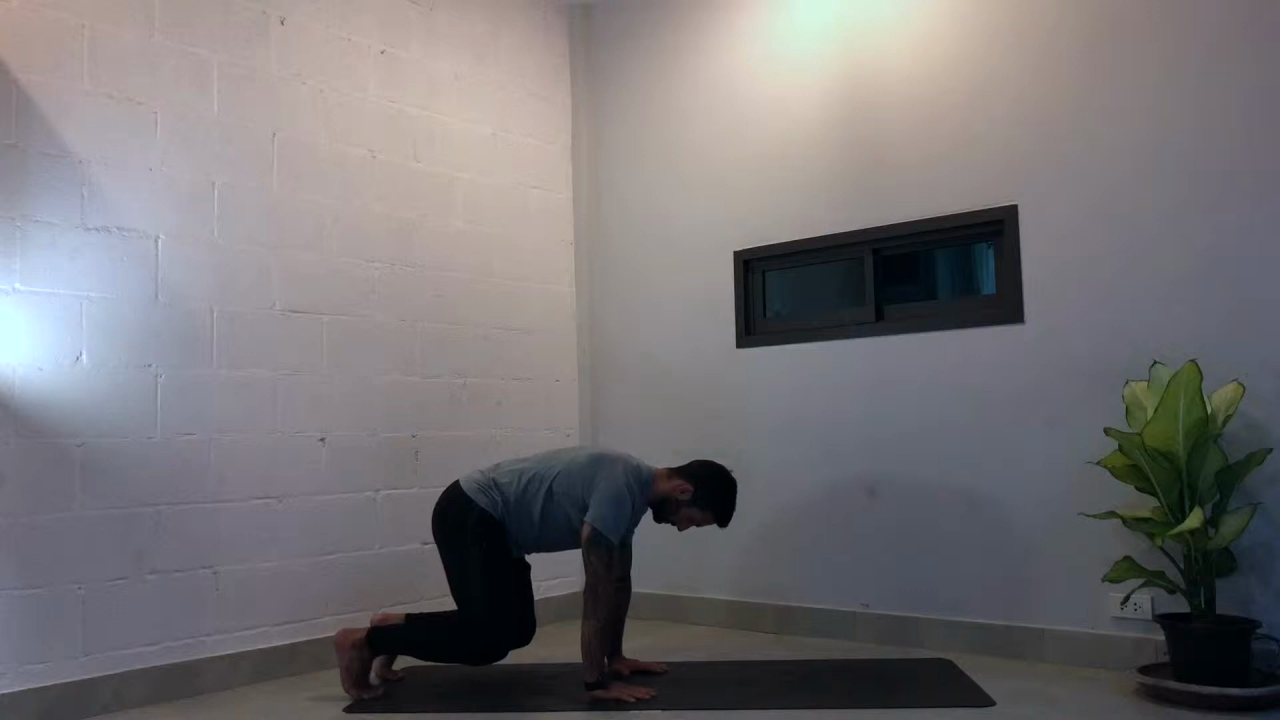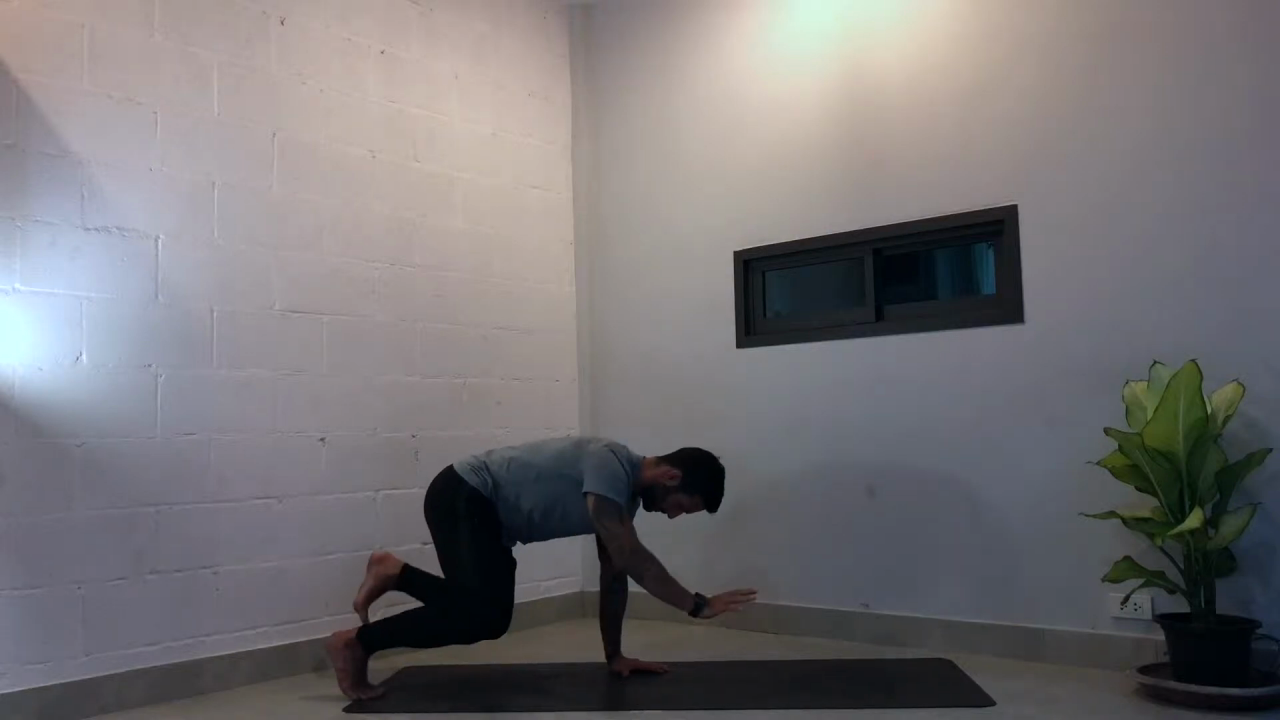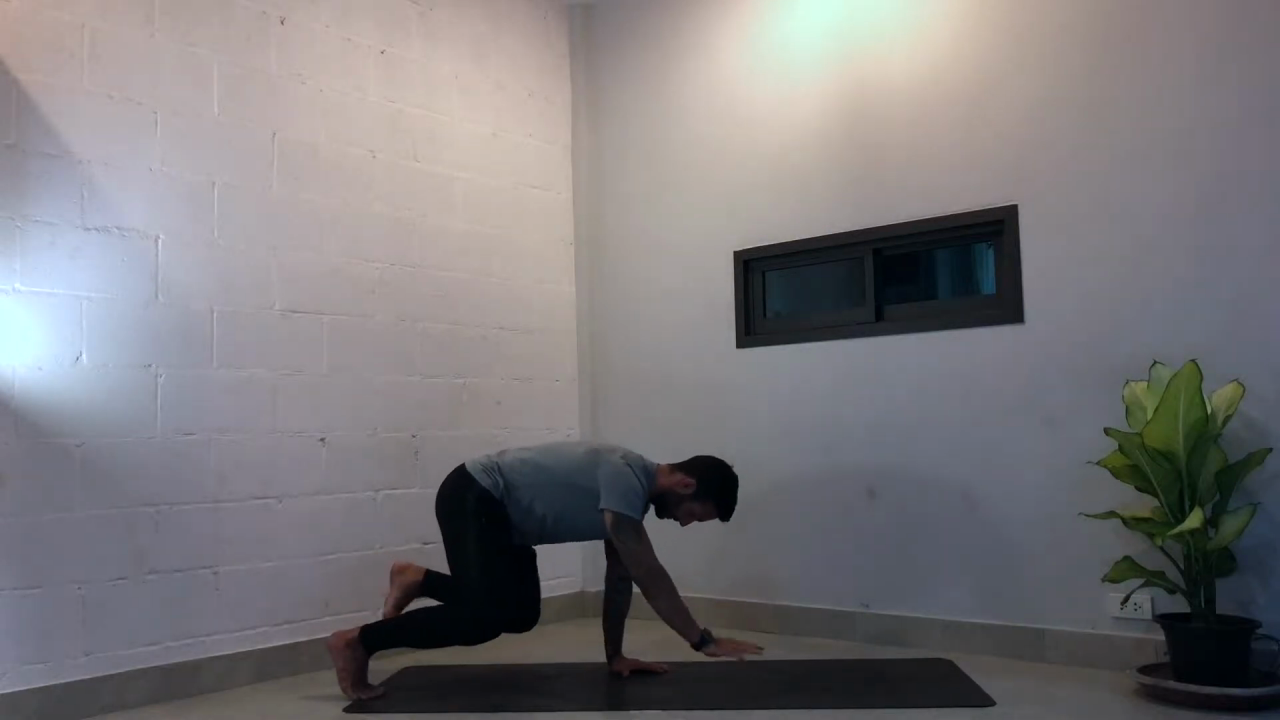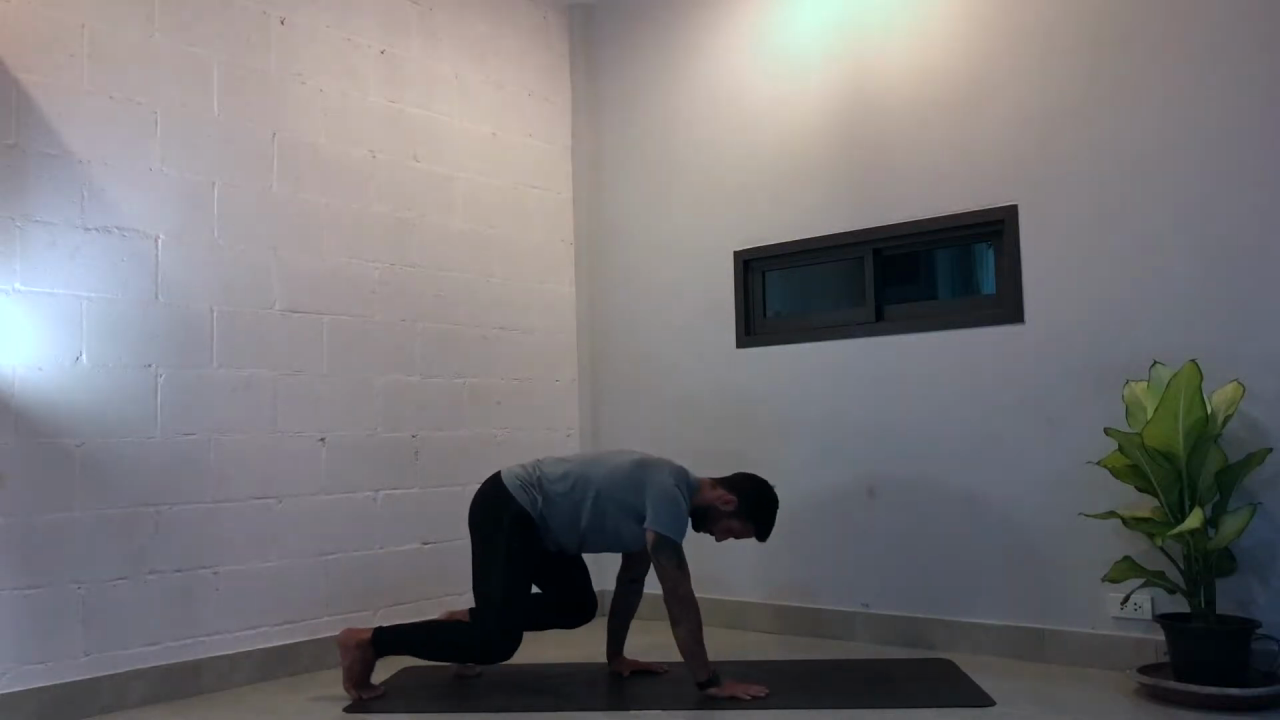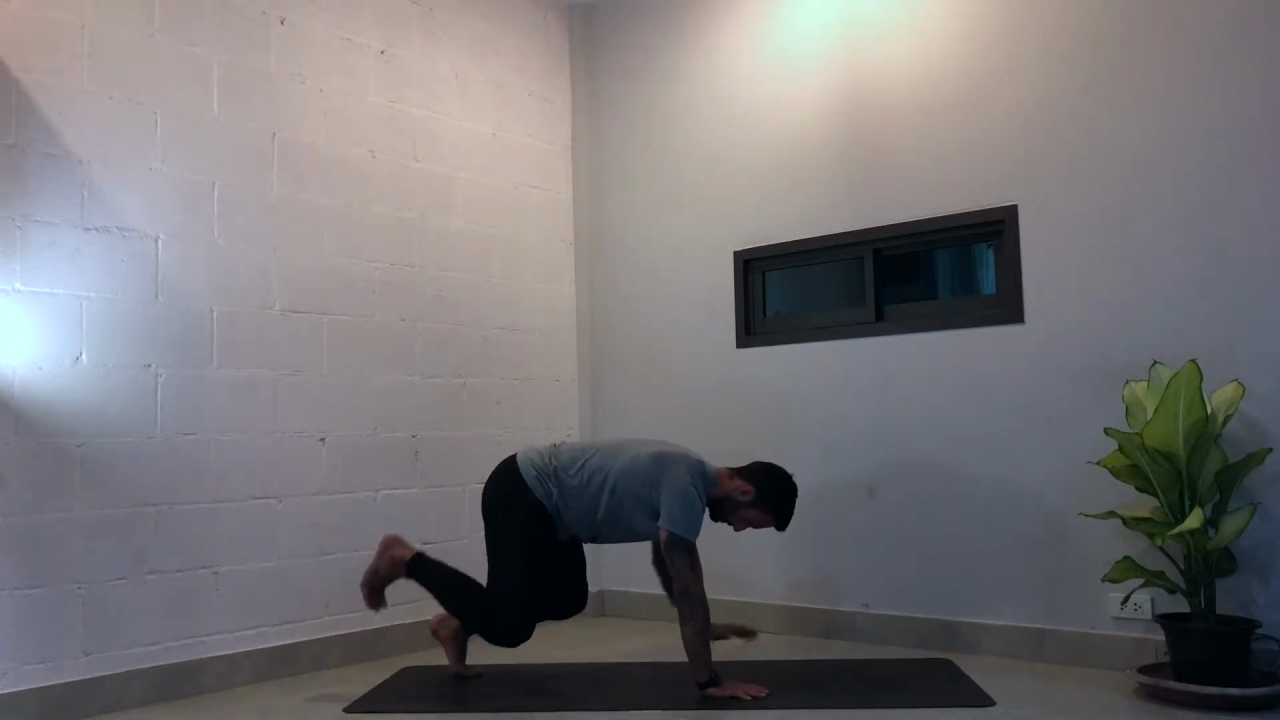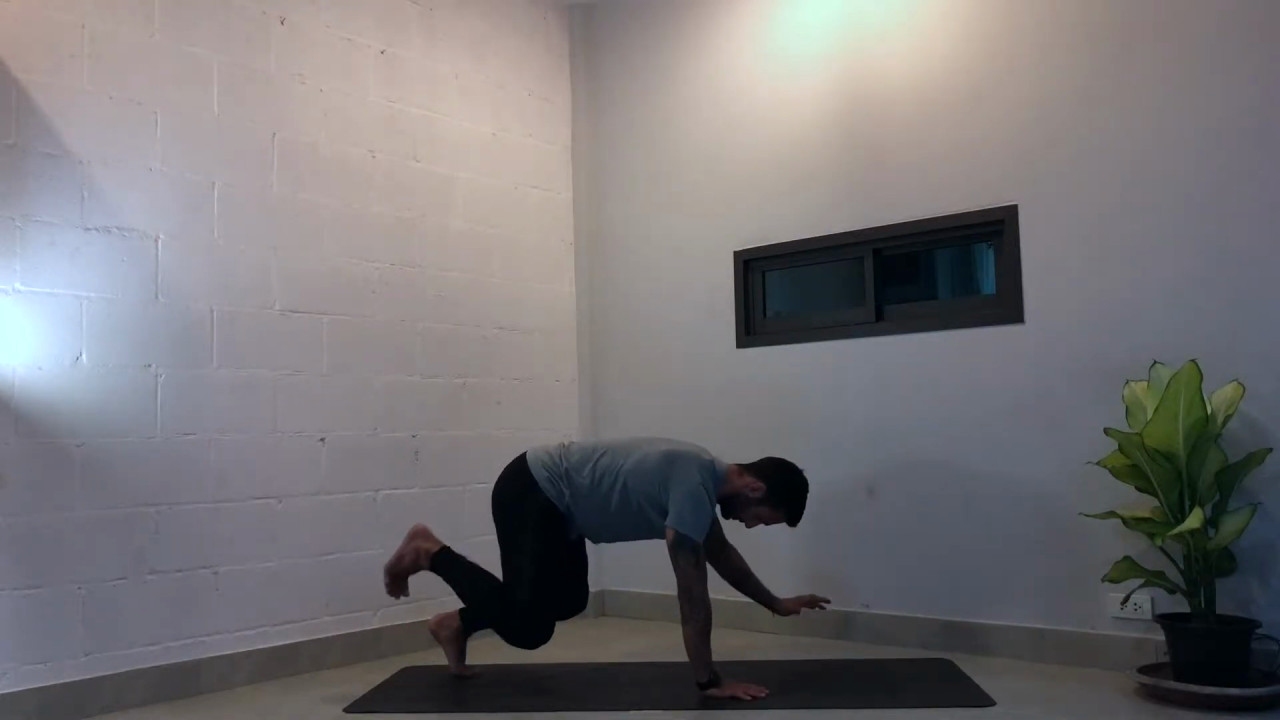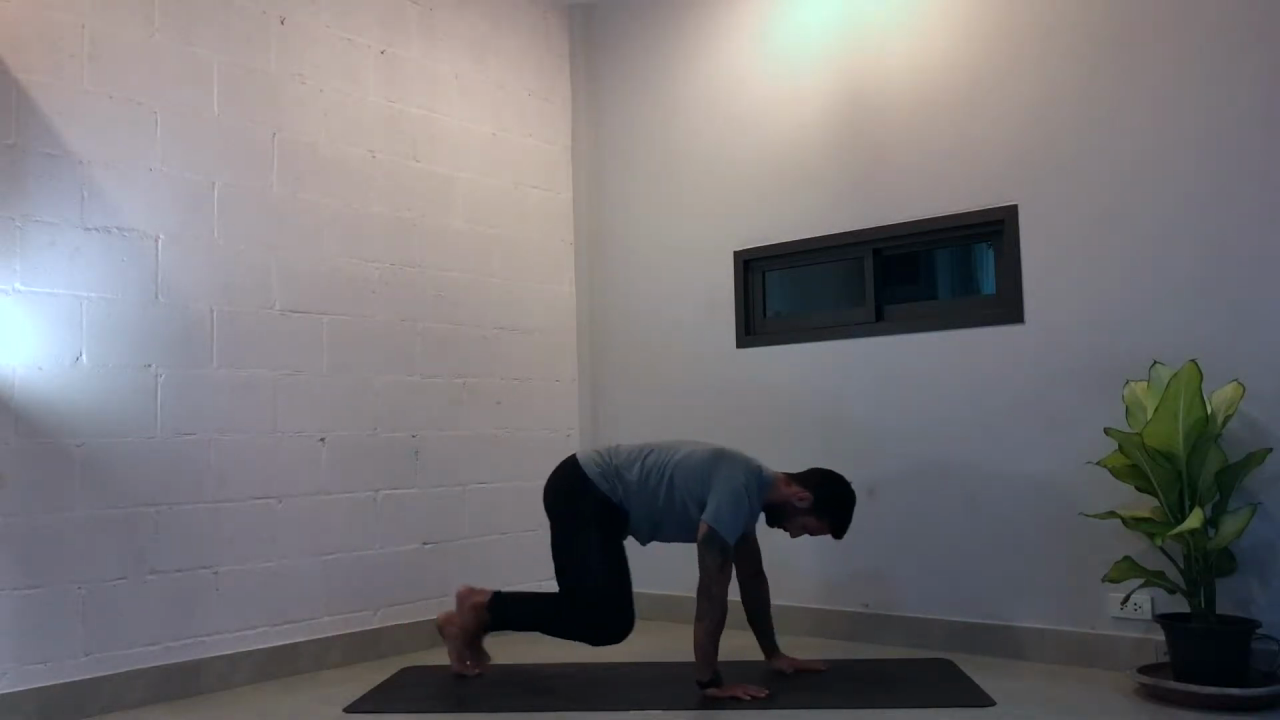
dt=0.7s
person 1, frame 1
left shoulder: (633, 490)
right shoulder: (620, 488)
left elbow: (620, 580)
right elbow: (599, 590)
left wrist: (615, 656)
right wrist: (596, 680)
left hip: (493, 524)
right hip: (469, 515)
left knee: (517, 632)
right knee: (490, 640)
left ankle: (397, 627)
right ankle: (364, 643)
person 1, frame 2
left shoulder: (626, 490)
right shoulder: (609, 465)
left elbow: (614, 575)
right elbow: (631, 558)
left wrist: (615, 656)
right wrist: (697, 605)
left hip: (490, 514)
right hip: (462, 497)
left knee: (490, 617)
right knee: (482, 616)
left ankle: (393, 572)
right ankle: (355, 643)
person 1, frame 3
left shoulder: (634, 489)
right shoulder: (625, 478)
left elbow: (619, 577)
right elbow: (647, 575)
left wrist: (614, 655)
right wrist: (703, 640)
left hip: (500, 511)
right hip: (473, 497)
left knee: (521, 615)
right knee: (486, 618)
left ankle: (417, 580)
right ankle: (356, 643)
person 1, frame 4
left shoulder: (667, 493)
right shoulder: (669, 496)
left elbow: (632, 578)
right elbow: (679, 597)
left wrist: (615, 655)
right wrist: (709, 681)
left hip: (533, 519)
right hip: (507, 509)
left knee: (578, 606)
right knee: (497, 642)
left ankle: (468, 621)
right ankle: (367, 642)
person 1, frame 5
left shoulder: (686, 480)
right shoulder: (685, 489)
left elbow: (664, 561)
right elbow: (689, 590)
left wrist: (705, 629)
right wrist: (708, 680)
left hip: (541, 498)
right hip: (520, 494)
left knee: (569, 599)
right knee: (509, 626)
left ankle: (457, 624)
right ankle: (404, 560)
person 1, frame 6
left shoulder: (702, 477)
right shoulder: (693, 487)
left elbow: (721, 554)
right elbow: (692, 592)
left wrist: (776, 604)
right wrist: (708, 680)
left hip: (551, 496)
right hip: (530, 492)
left knee: (569, 601)
right knee: (528, 627)
left ankle: (456, 624)
right ankle: (430, 552)
person 1, frame 7
left shoulder: (749, 488)
right shoulder: (738, 489)
left elbow: (751, 576)
right elbow: (713, 590)
left wrist: (773, 653)
right wrist: (708, 679)
left hip: (595, 494)
right hip: (582, 491)
left knee: (585, 607)
right knee: (609, 621)
left ankle: (466, 622)
right ankle: (483, 606)
